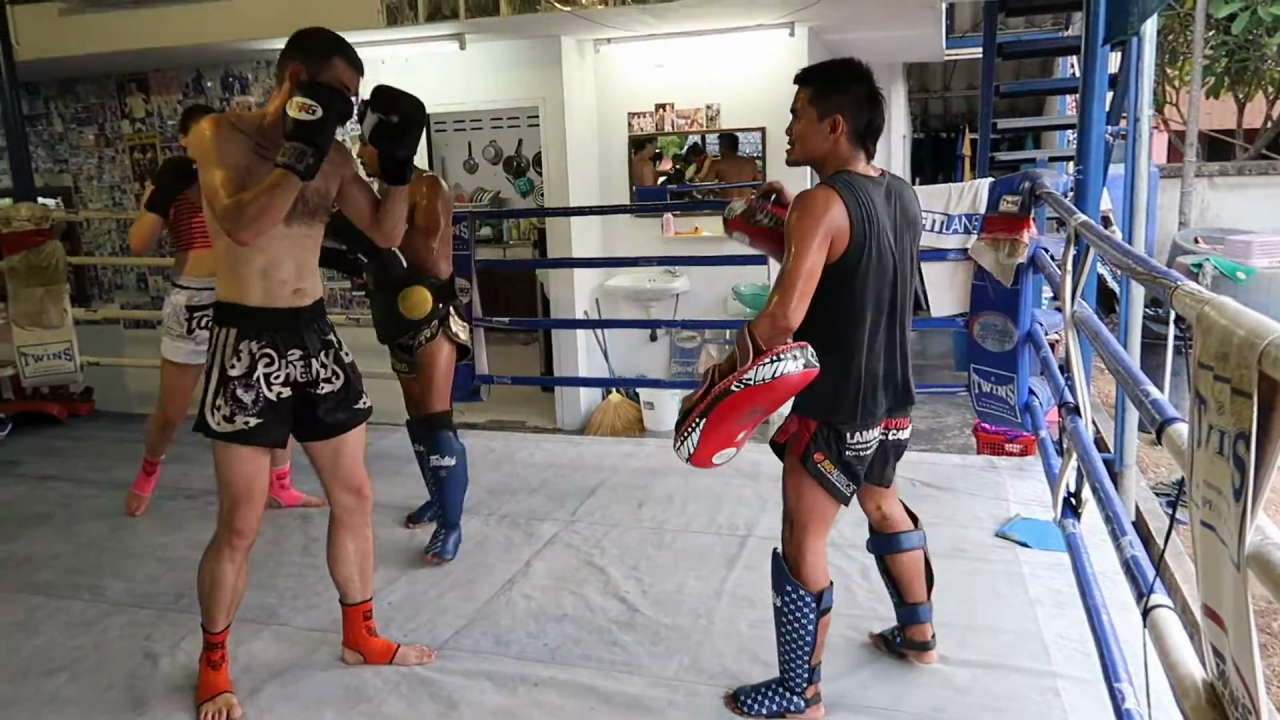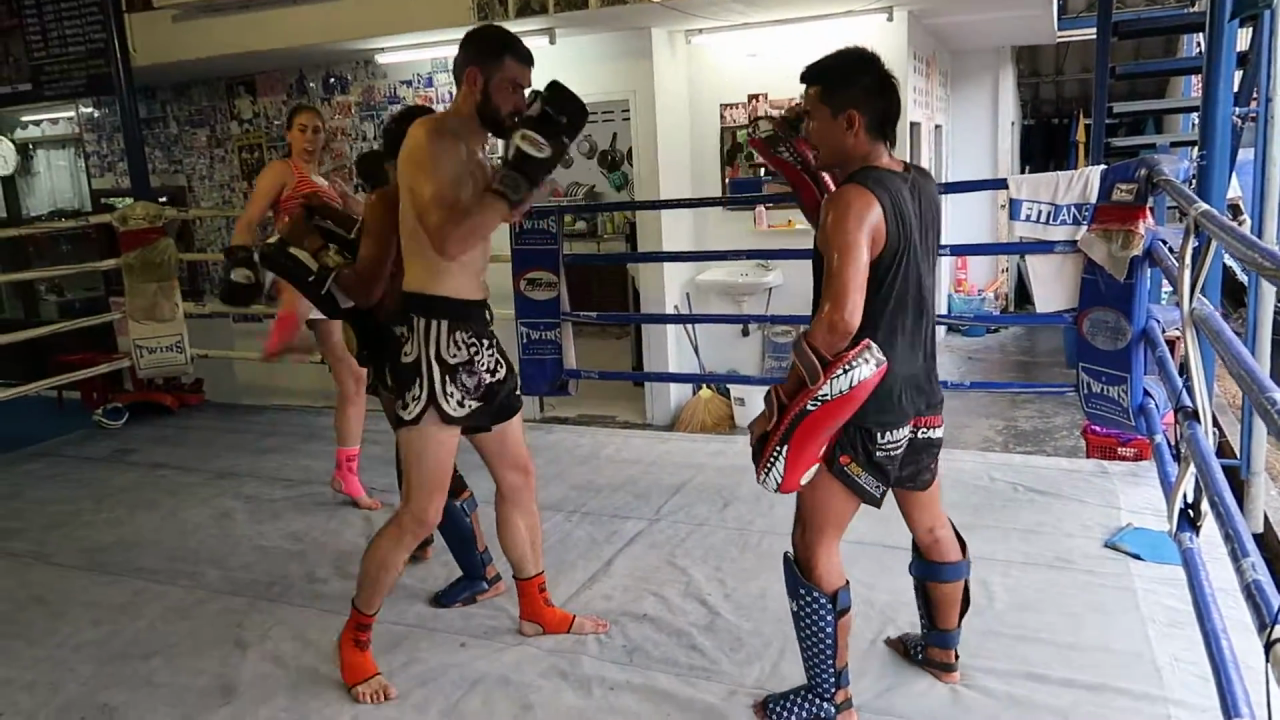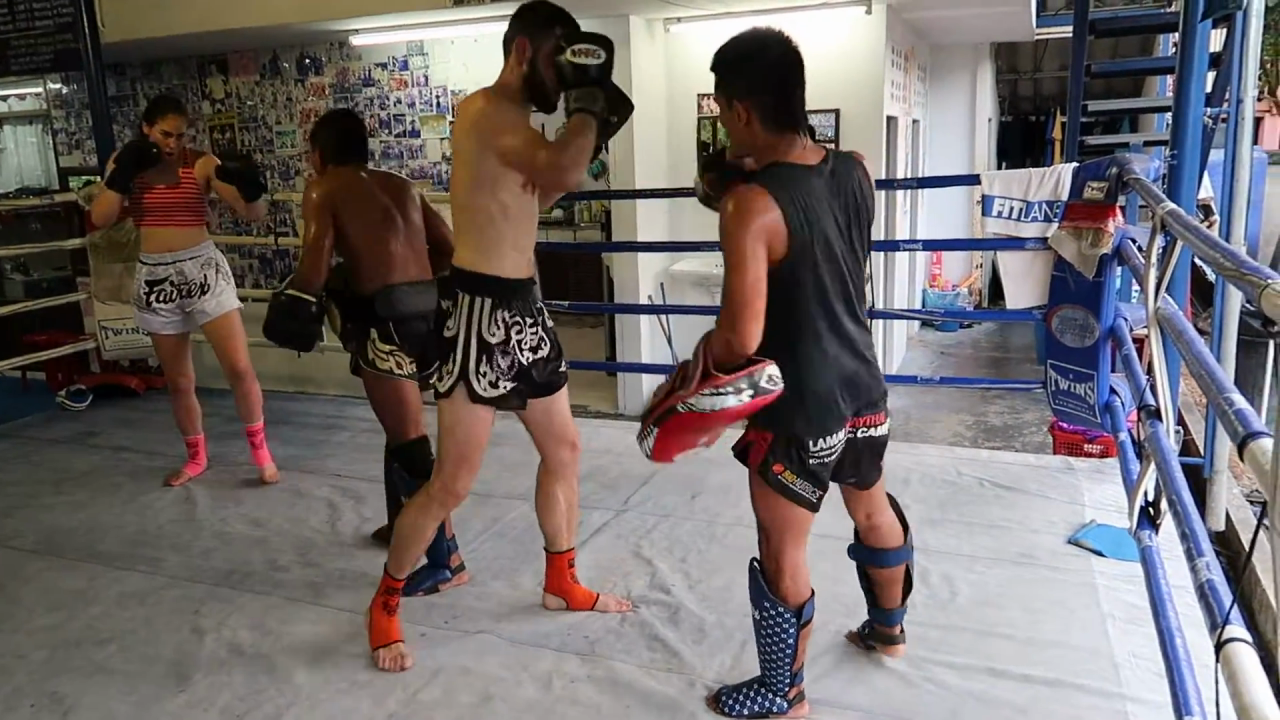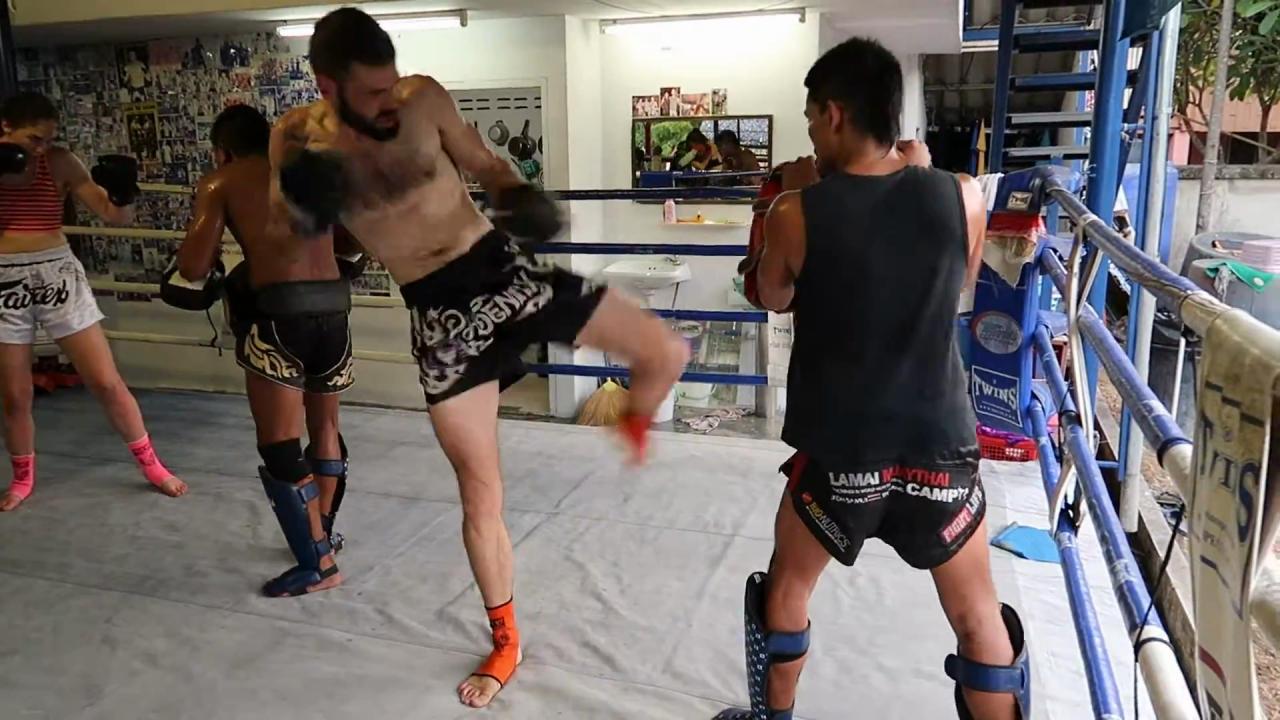
dt=1s
person 1, frame 1
left shoulder: (331, 155)
right shoulder: (221, 134)
left elbow: (388, 234)
right elbow: (242, 227)
left wrist: (397, 161)
right wrist: (304, 149)
left hip: (315, 335)
right hip: (248, 343)
left knee: (353, 496)
right knee: (241, 523)
left ankle: (360, 635)
right ankle: (213, 662)
person 1, frame 2
left shoulder: (466, 140)
right shoulder: (436, 135)
left elbow: (498, 206)
right elbow: (450, 242)
left wrist: (541, 149)
right wrist: (520, 171)
left hip: (470, 328)
right hip: (435, 329)
left knee: (518, 474)
right knee: (423, 510)
left ankle: (536, 608)
right ankle: (354, 640)
person 1, frame 3
left shoulder: (506, 116)
right shoulder: (484, 111)
left elbow: (540, 192)
right elbow: (561, 174)
left wrist: (588, 115)
right wrist: (588, 97)
left hip: (522, 305)
right hip: (481, 308)
left knee: (564, 450)
right knee: (453, 481)
left ankle: (561, 583)
right ankle: (385, 606)
person 1, frame 4
left shoulder: (421, 97)
right shoulder: (297, 135)
left elbow: (484, 163)
right elbow: (288, 227)
left wrist: (520, 199)
right wrist: (298, 198)
left hip: (501, 264)
right hip: (441, 313)
left knee: (666, 353)
right knee: (481, 488)
left ankle: (635, 422)
right ankle: (506, 643)
person 2, frame 1
left shoulder: (824, 202)
right shoulder: (899, 194)
left elbow: (783, 317)
right wrist: (789, 222)
left hip: (833, 407)
right hip: (891, 398)
left knee: (802, 545)
right knee: (884, 508)
right ankle: (917, 630)
person 2, frame 2
left shoulder: (854, 201)
right shoulder: (920, 184)
left elbow: (839, 323)
left wrist: (779, 402)
left hip: (860, 409)
right hip: (917, 399)
left knee: (813, 550)
right knee: (930, 526)
right ankle: (942, 650)
person 2, frame 3
left shoulder: (751, 206)
right shoulder: (852, 171)
left elbow: (741, 337)
left hip: (794, 412)
right hip: (862, 394)
left knee: (782, 556)
right knee: (871, 507)
right ankle: (887, 626)
person 2, frame 4
left shoulder: (795, 214)
right shoulder: (962, 197)
left elbow: (772, 298)
left hip: (839, 455)
right hip: (940, 452)
left knee: (785, 590)
right knee: (979, 621)
person 3, frame 1
left shoulder: (429, 187)
left elbow: (428, 246)
left hip: (432, 311)
right hip: (399, 312)
left knee: (434, 419)
right knee: (417, 416)
left ankle: (450, 525)
right ankle: (443, 497)
person 3, frame 2
left shoulder: (390, 200)
left elbow: (364, 288)
left wrist: (306, 252)
right wrist: (335, 219)
left hip: (398, 341)
left ankle: (482, 572)
right ankle: (415, 537)
person 3, frame 3
left shoulder: (323, 191)
right shoulder: (402, 186)
left elbow: (313, 274)
right elbow: (449, 250)
left wrist: (290, 301)
left hip: (384, 320)
right hip: (426, 313)
left knee: (410, 444)
right knee: (402, 430)
left ankle: (447, 562)
right ankle: (401, 527)
person 3, frame 4
left shoulder: (220, 183)
left elbow: (194, 268)
left hip: (276, 317)
right hip: (331, 310)
left knee: (279, 448)
right knee: (324, 428)
left ankle: (317, 564)
right ankle: (321, 533)
person 4, frame 1
right shoulder: (167, 184)
right elbow: (139, 245)
right wrist: (162, 195)
right hip: (190, 303)
right knee: (170, 413)
left ankle: (281, 487)
right ankle: (147, 473)
person 4, frame 2
left shoulder: (331, 184)
right shoulder: (280, 171)
right elbow: (248, 222)
right wrist: (238, 262)
left knee: (353, 380)
left ankle: (346, 476)
right ankle: (282, 337)
person 4, frame 3
left shoulder: (202, 163)
right shoulder: (124, 162)
left elbow: (254, 214)
right elbow: (100, 218)
left wrist: (251, 185)
right wrist: (122, 173)
left hip: (204, 269)
right hip: (155, 277)
left knee: (239, 367)
right knee: (178, 381)
left ankle: (259, 448)
right ankle: (196, 457)
person 4, frame 4
left shoulder: (60, 162)
left elbow: (115, 215)
left wrist: (123, 190)
left hip: (58, 276)
left knee: (106, 382)
left ankle: (151, 464)
